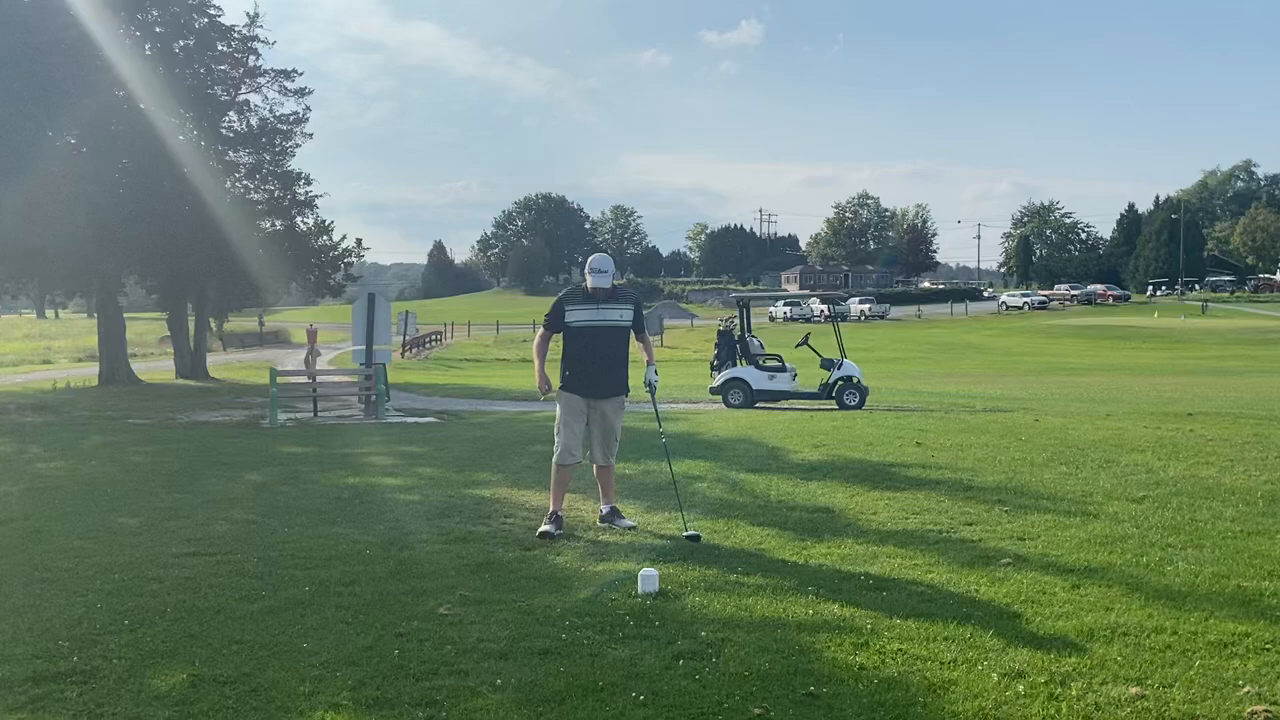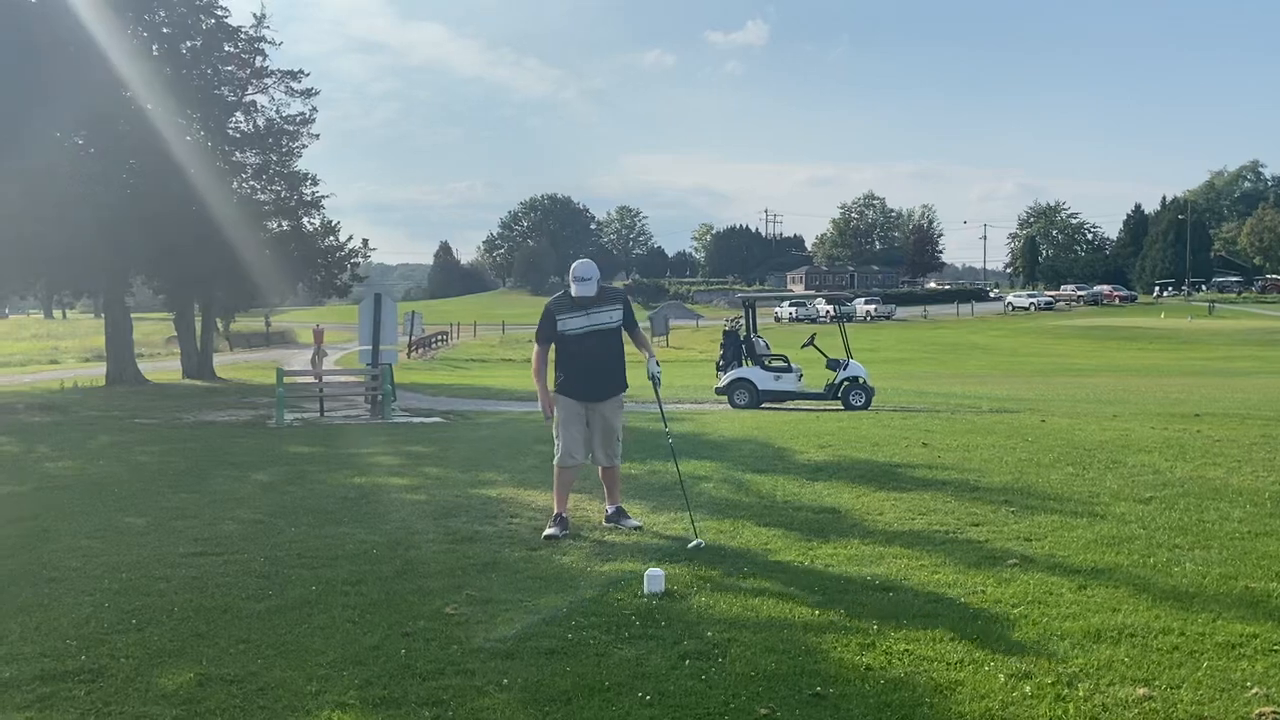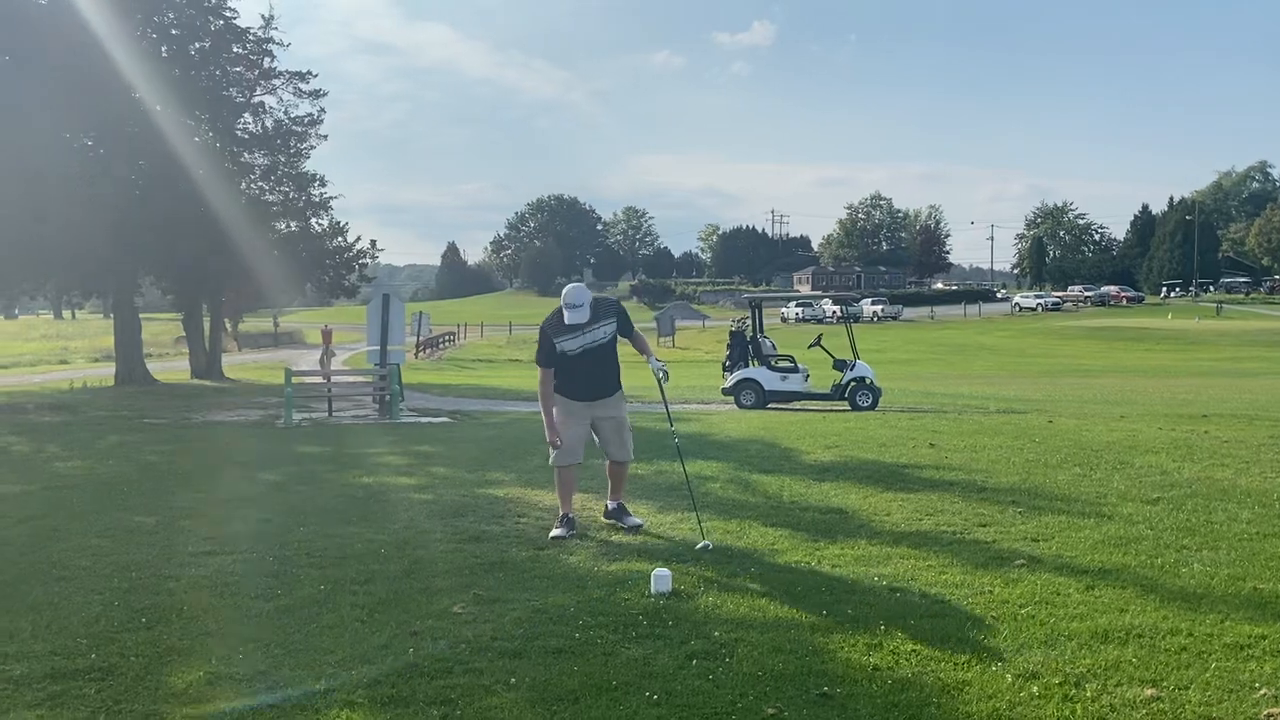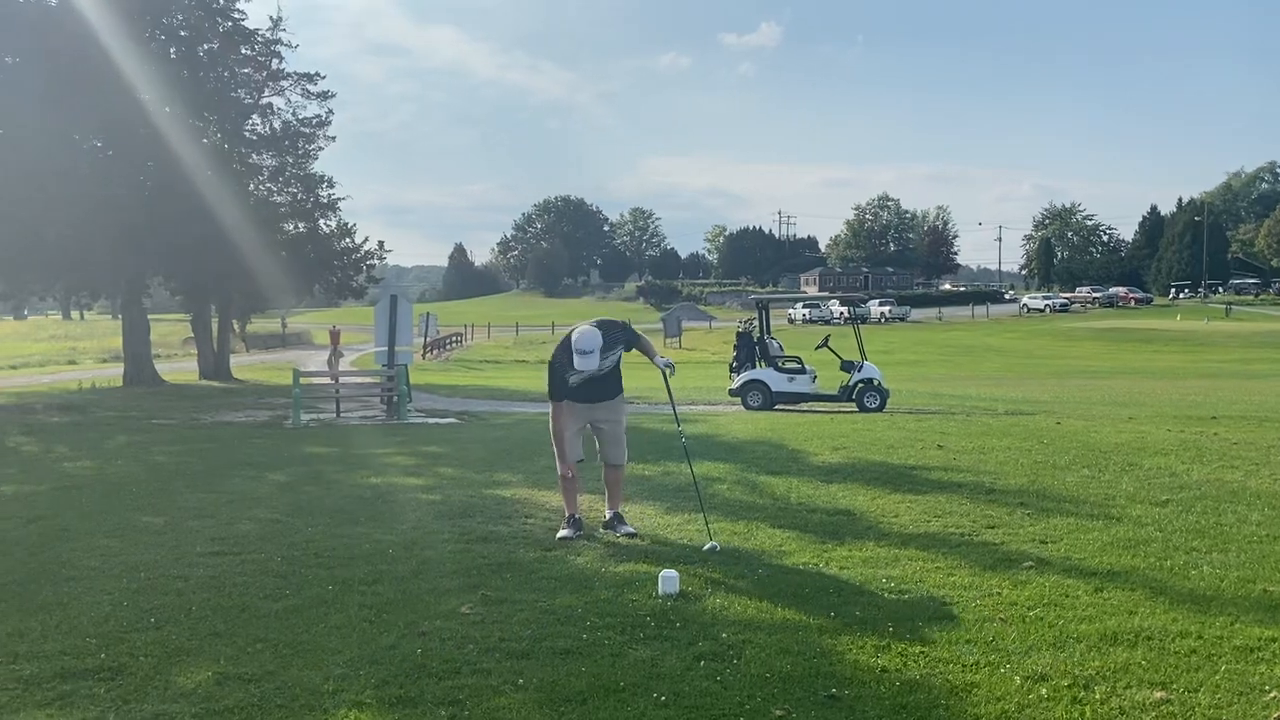
dt=0.2s
person 1, frame 1
left shoulder: (629, 300)
right shoulder: (566, 300)
left elbow: (642, 336)
right elbow: (543, 335)
left wrist: (650, 365)
right wrist: (540, 371)
left hip: (612, 392)
right hip: (572, 392)
left knee: (606, 454)
right knee: (565, 454)
left ankle: (608, 510)
right ankle: (555, 515)
person 1, frame 2
left shoulder: (618, 298)
right shoulder: (554, 308)
left elbow: (635, 331)
right elbow: (541, 353)
left wrist: (650, 357)
right wrist: (544, 395)
left hip: (609, 395)
right hip: (568, 397)
left knee: (609, 456)
right knee: (566, 456)
left ankle: (614, 510)
right ankle: (559, 517)
person 1, frame 3
left shoulder: (610, 307)
right shoulder: (550, 327)
left elbow: (632, 334)
right elbow: (545, 379)
left wrist: (651, 358)
right wrist: (549, 424)
left hip: (609, 396)
right hip: (568, 400)
left knee: (621, 452)
right knee: (564, 457)
left ankle: (616, 506)
right ankle: (566, 517)
person 1, frame 4
left shoulder: (615, 331)
right shoulder: (560, 359)
left elbow: (638, 338)
right elbow: (557, 412)
left wrist: (656, 357)
right wrist: (562, 460)
left hip: (610, 399)
right hip: (572, 402)
left knee: (615, 457)
right knee: (569, 458)
left ankle: (613, 515)
right ankle: (572, 518)
